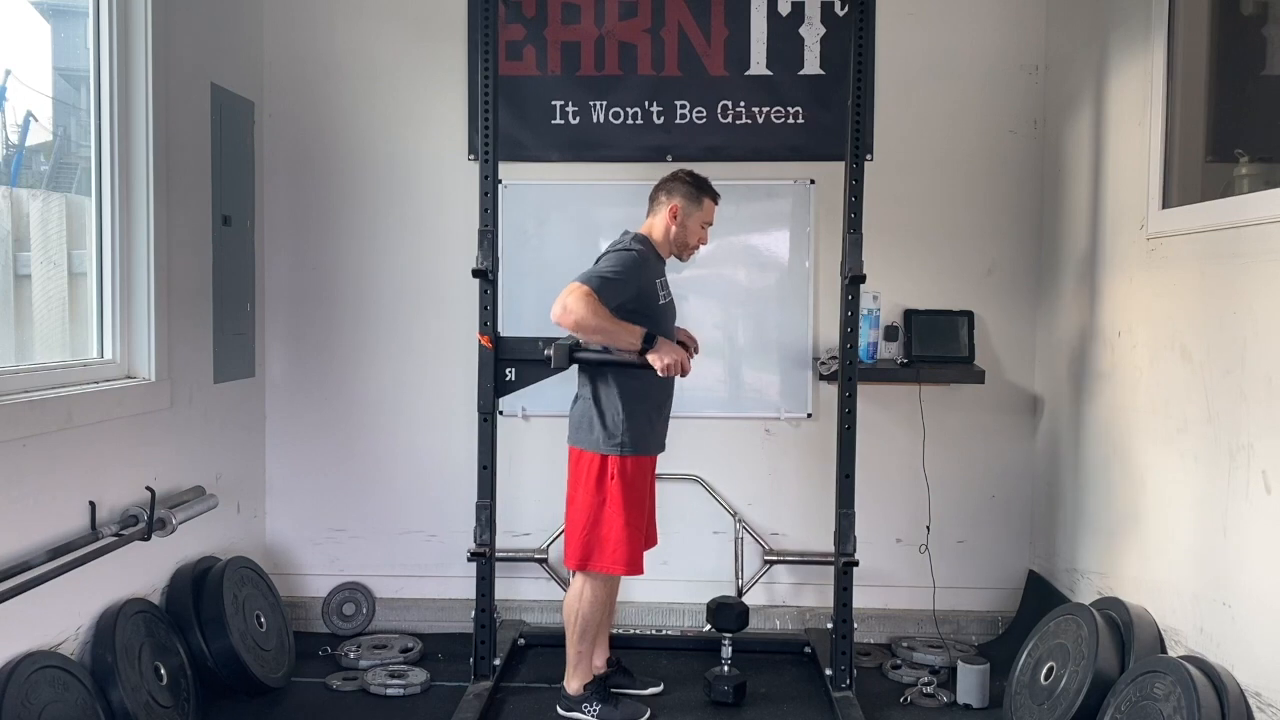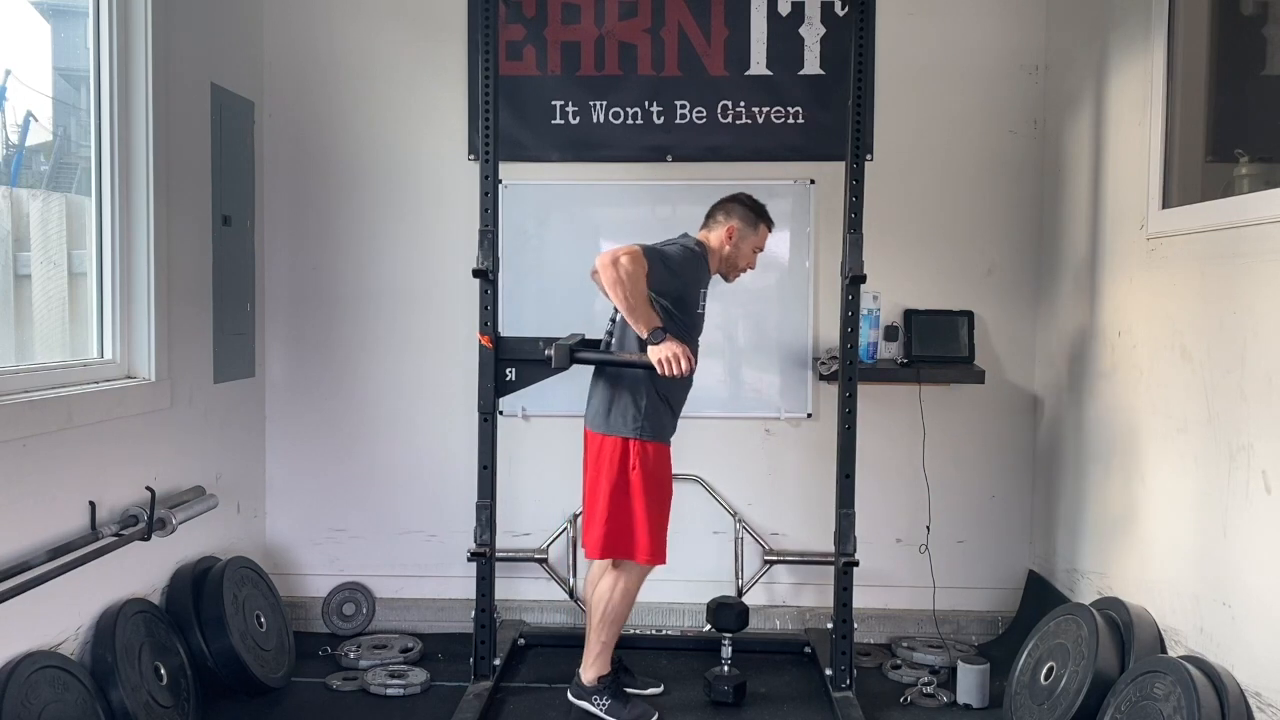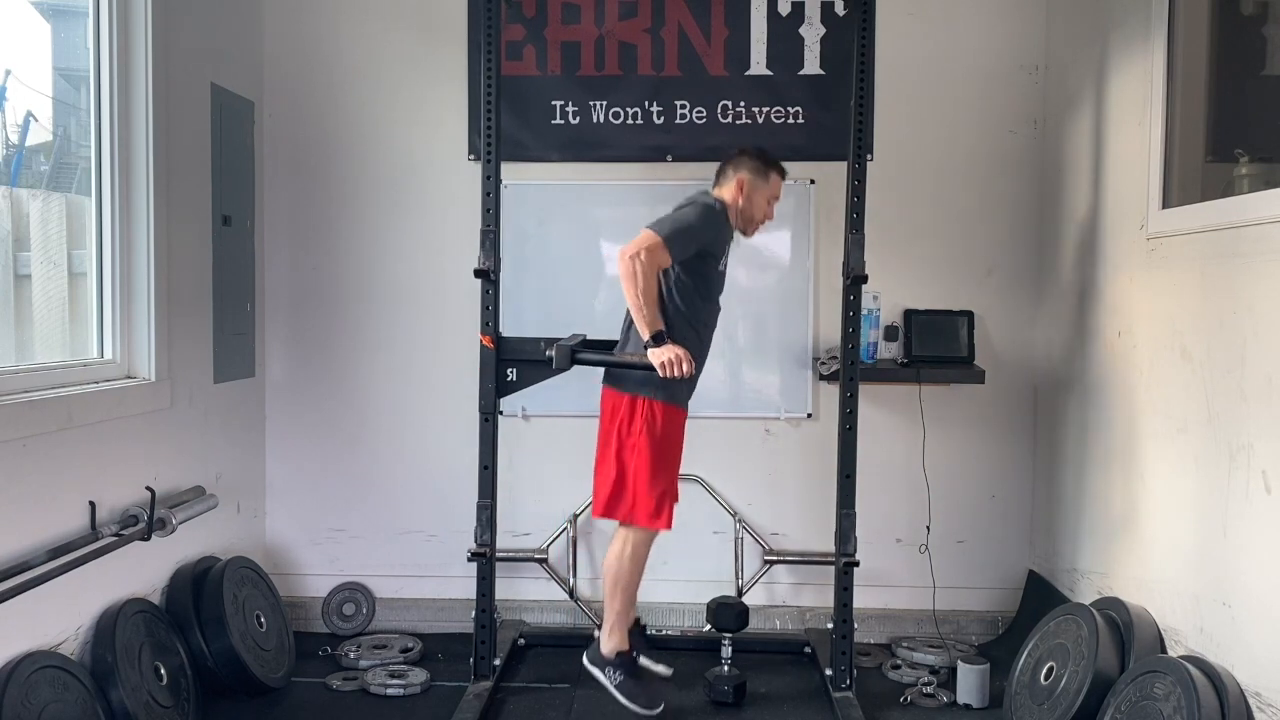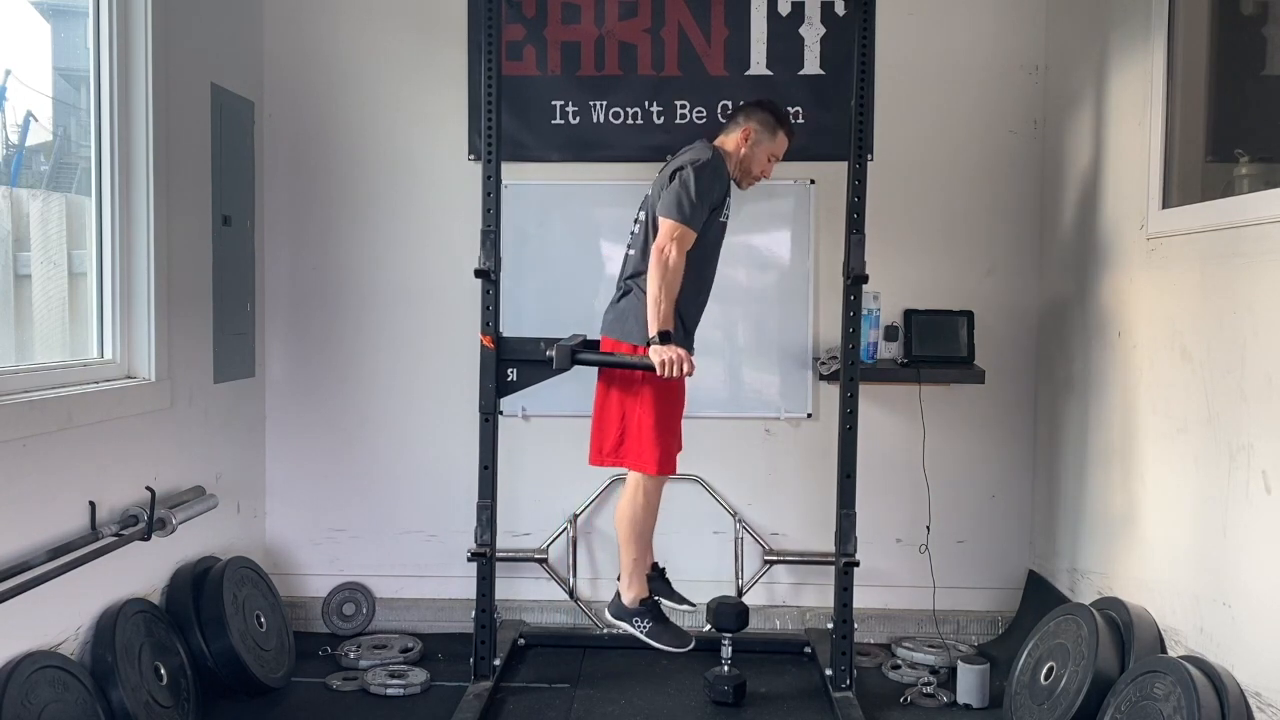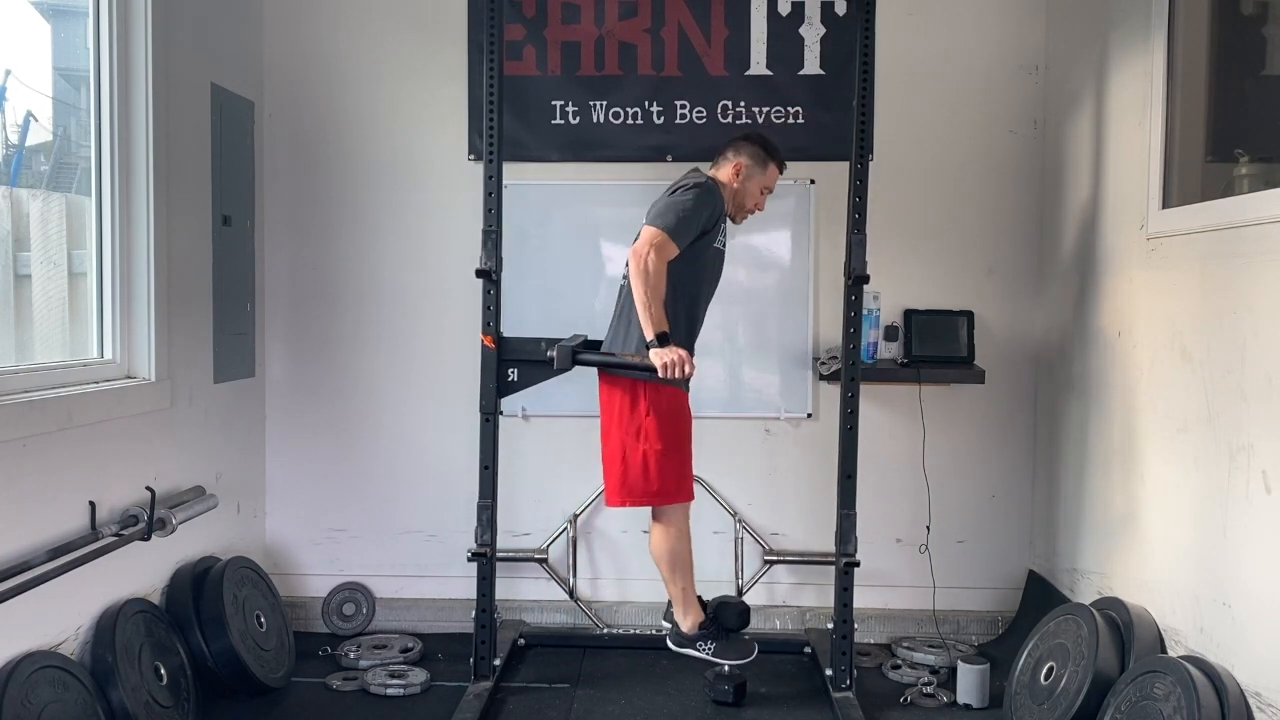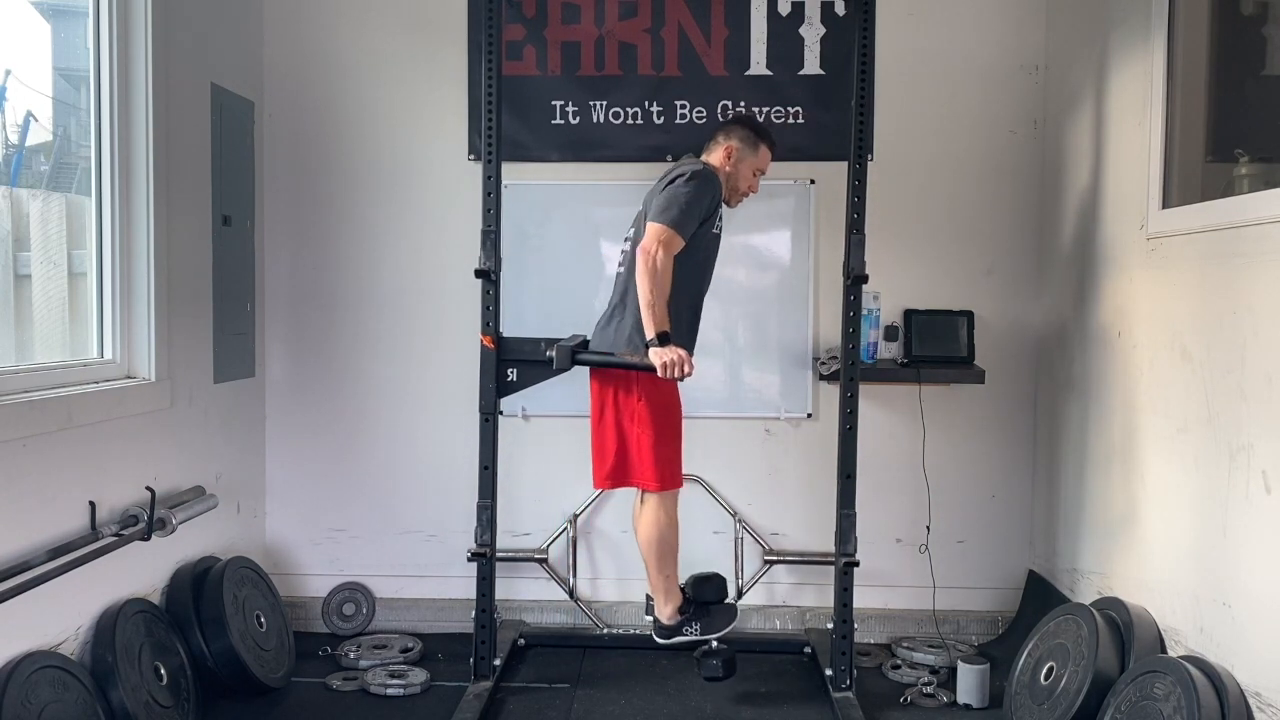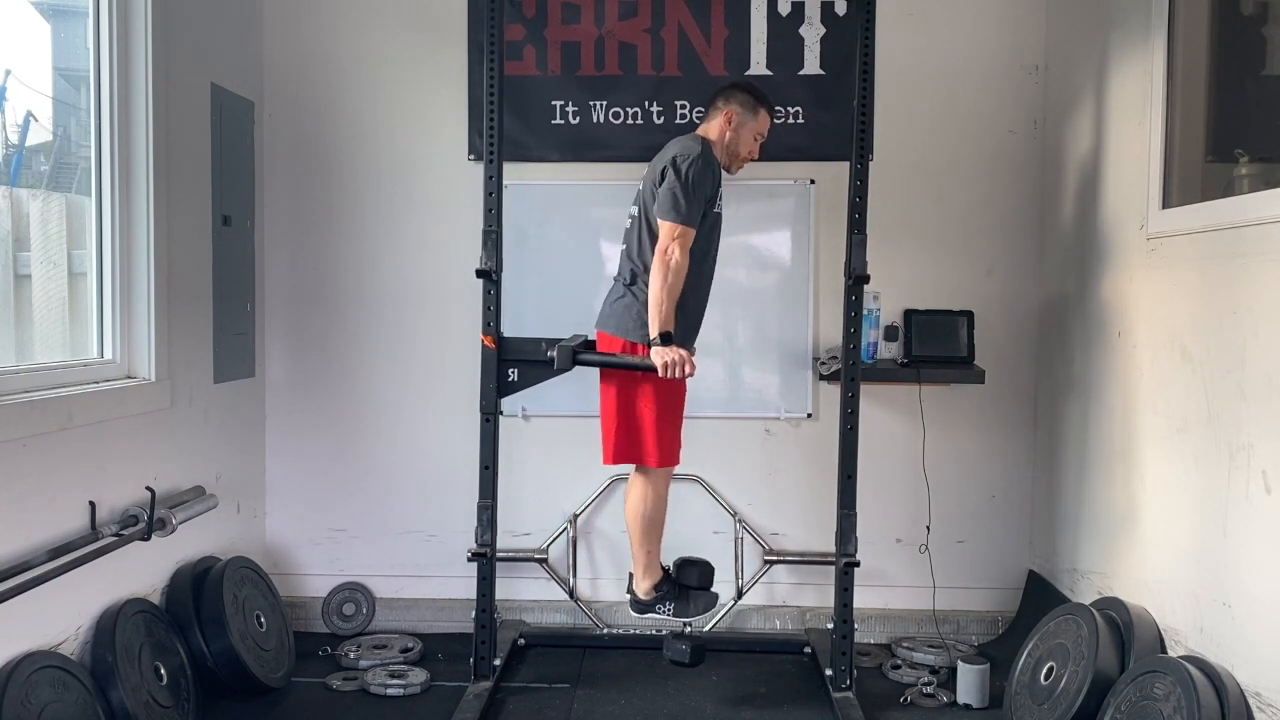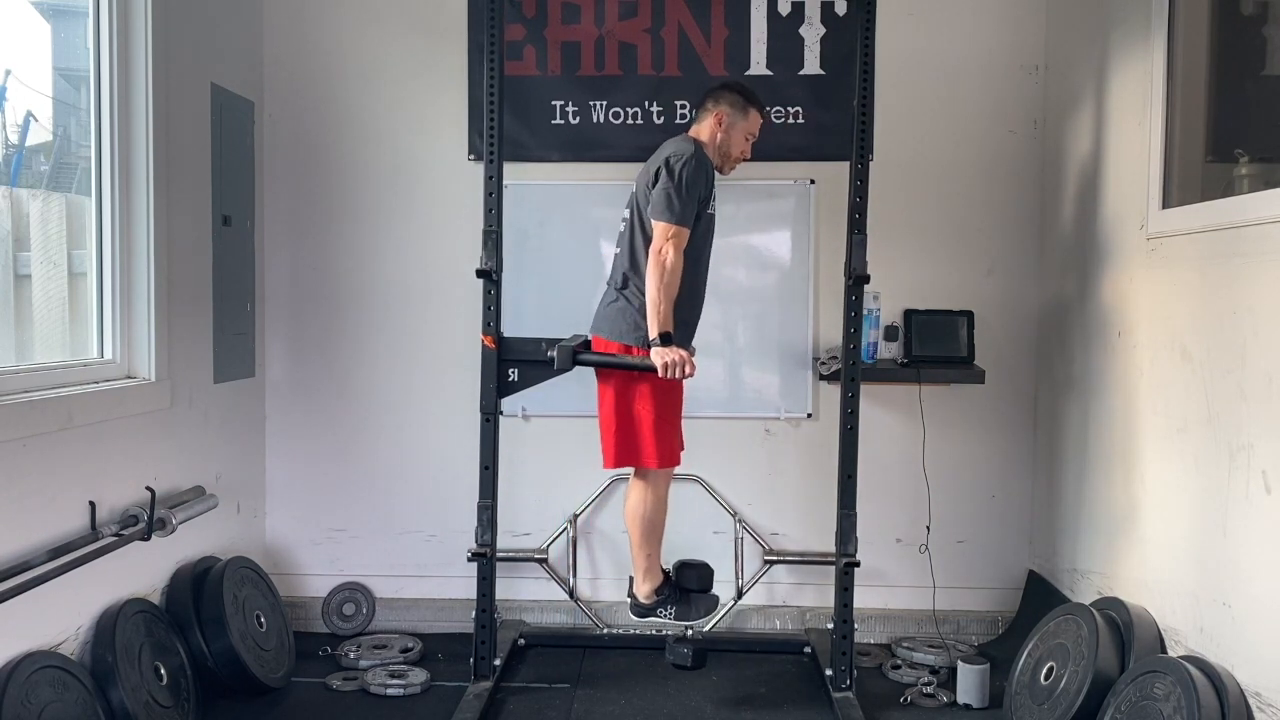
dt=0.5s
person 1, frame 1
left shoulder: (646, 261)
right shoulder: (632, 257)
right elbow: (567, 311)
left wrist: (667, 332)
right wrist: (650, 341)
left hip: (630, 436)
right hip: (611, 437)
left knee: (611, 561)
right knee: (598, 566)
left ankle: (600, 664)
person 1, frame 2
left shoulder: (685, 266)
right shoulder: (686, 258)
left elbow: (603, 275)
right elbow: (613, 264)
right wrist: (656, 336)
left hip: (629, 423)
right hip: (631, 427)
left knee: (613, 555)
right knee: (631, 558)
left ankle: (601, 661)
person 1, frame 3
left shoulder: (707, 225)
right shoulder: (705, 217)
left elbow: (651, 268)
right elbow: (634, 257)
right wrist: (654, 340)
left hip: (657, 386)
right hip: (647, 389)
left knee: (644, 521)
right knee: (640, 522)
left ankle: (624, 627)
right ankle: (610, 649)
person 1, frame 4
left shoulder: (703, 171)
right shoulder: (704, 167)
right elbow: (668, 250)
right wrist: (662, 337)
left hip: (651, 336)
right hip: (644, 339)
left knee: (651, 467)
right knee: (646, 469)
left ankle: (644, 570)
right ankle: (631, 599)
person 1, frame 5
left shoulder: (704, 209)
right shoulder: (701, 194)
right elbow: (645, 254)
right wrist: (659, 341)
left hip: (653, 367)
right hip: (645, 370)
left knee: (670, 498)
right knee: (669, 501)
left ankle: (684, 604)
right ankle: (690, 625)
person 1, frame 6
left shoulder: (690, 186)
right shoulder: (698, 179)
right elbow: (652, 252)
right wrist: (660, 339)
left hip: (634, 353)
right hip: (637, 356)
left knee: (656, 486)
right knee: (659, 486)
left ankle: (666, 595)
right ankle: (670, 612)
person 1, frame 7
left shoulder: (687, 160)
right shoulder: (695, 159)
right elbow: (670, 252)
left wrist: (664, 337)
right wrist: (661, 340)
left hip: (643, 332)
right hip: (641, 334)
left knee: (654, 465)
right knee: (653, 466)
left ankle: (650, 575)
right ankle: (647, 588)
person 1, frame 8
left shoulder: (682, 162)
right shoulder: (687, 160)
right elbow: (665, 252)
left wrist: (665, 338)
right wrist: (663, 339)
left hip: (637, 334)
right hip: (638, 336)
left knee: (655, 467)
right knee: (654, 467)
left ankle: (650, 577)
right ankle: (649, 591)
